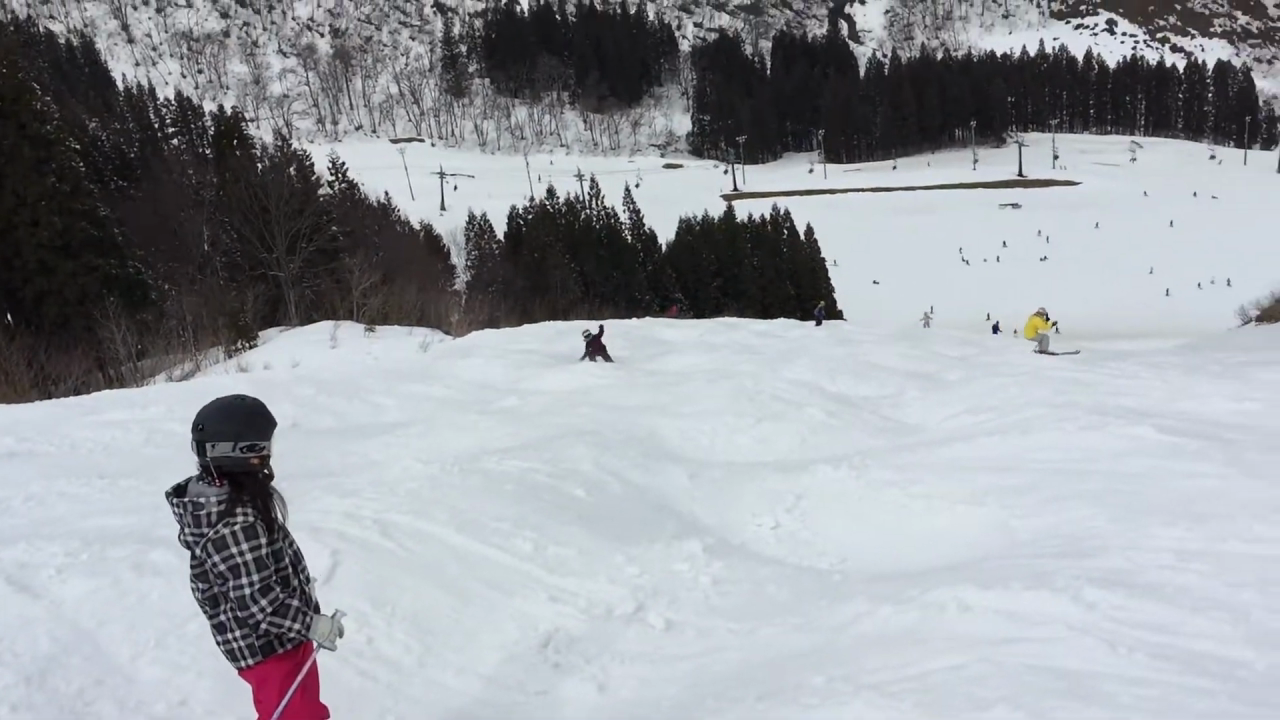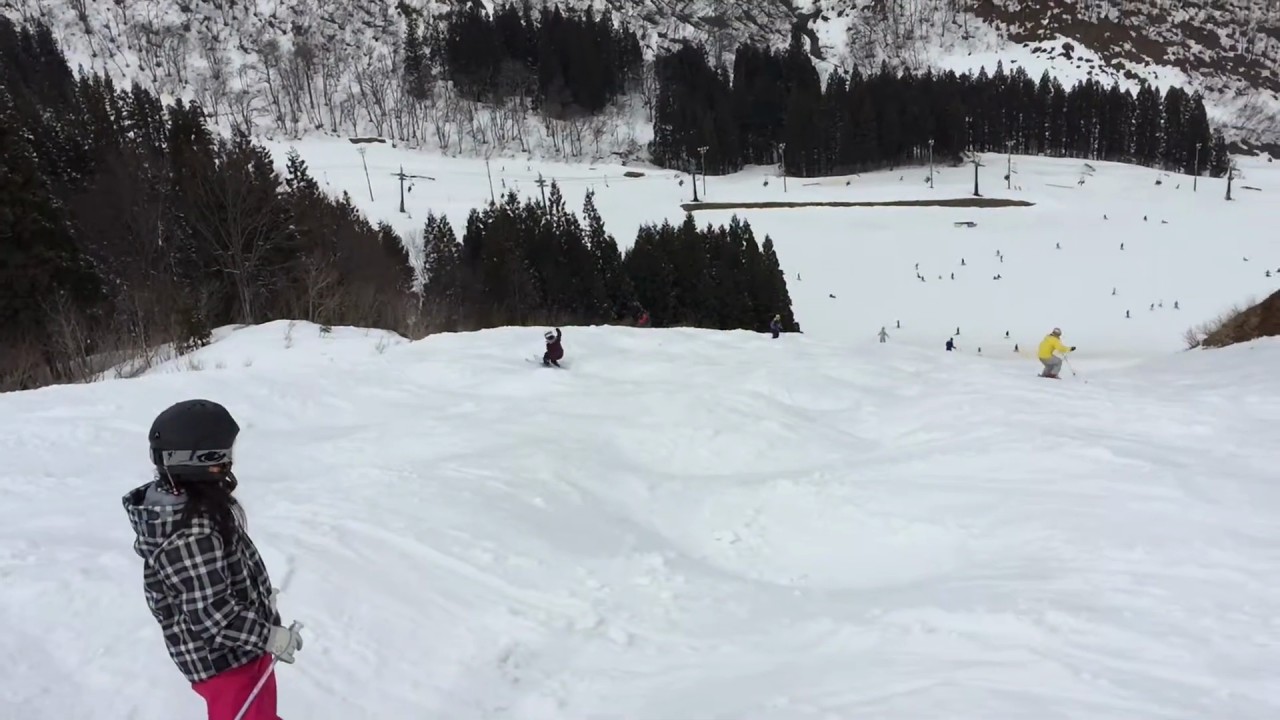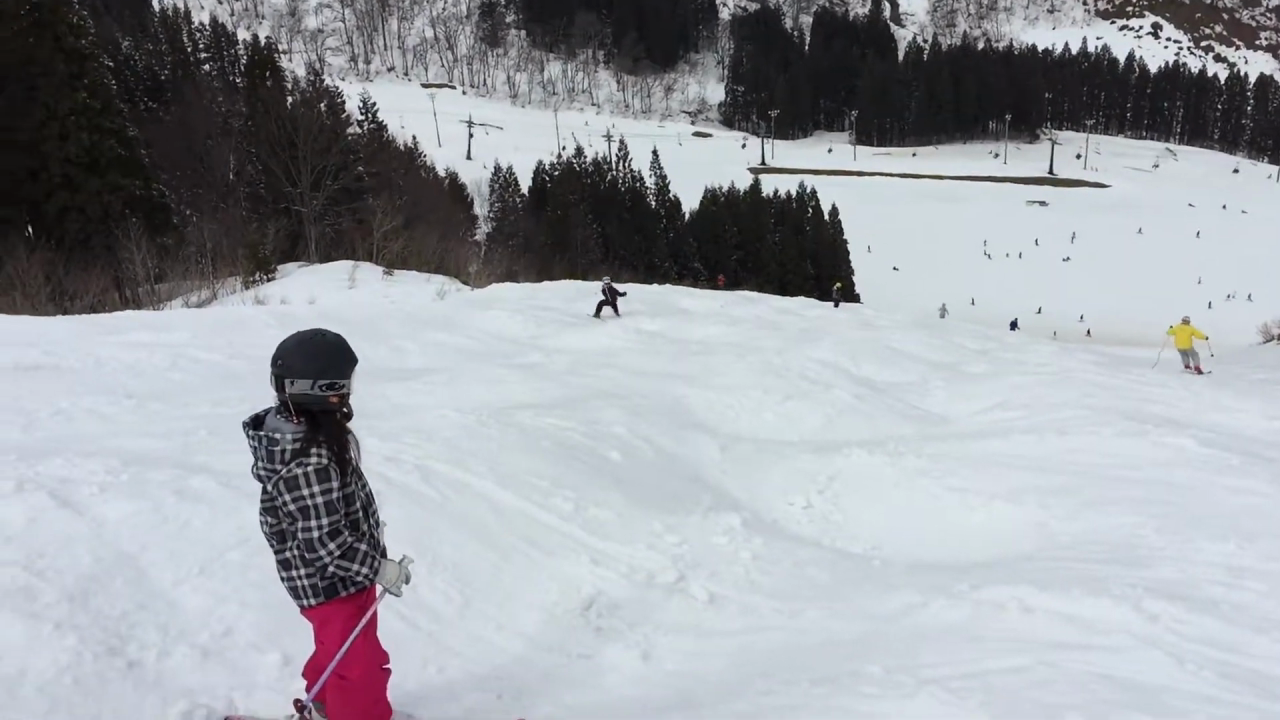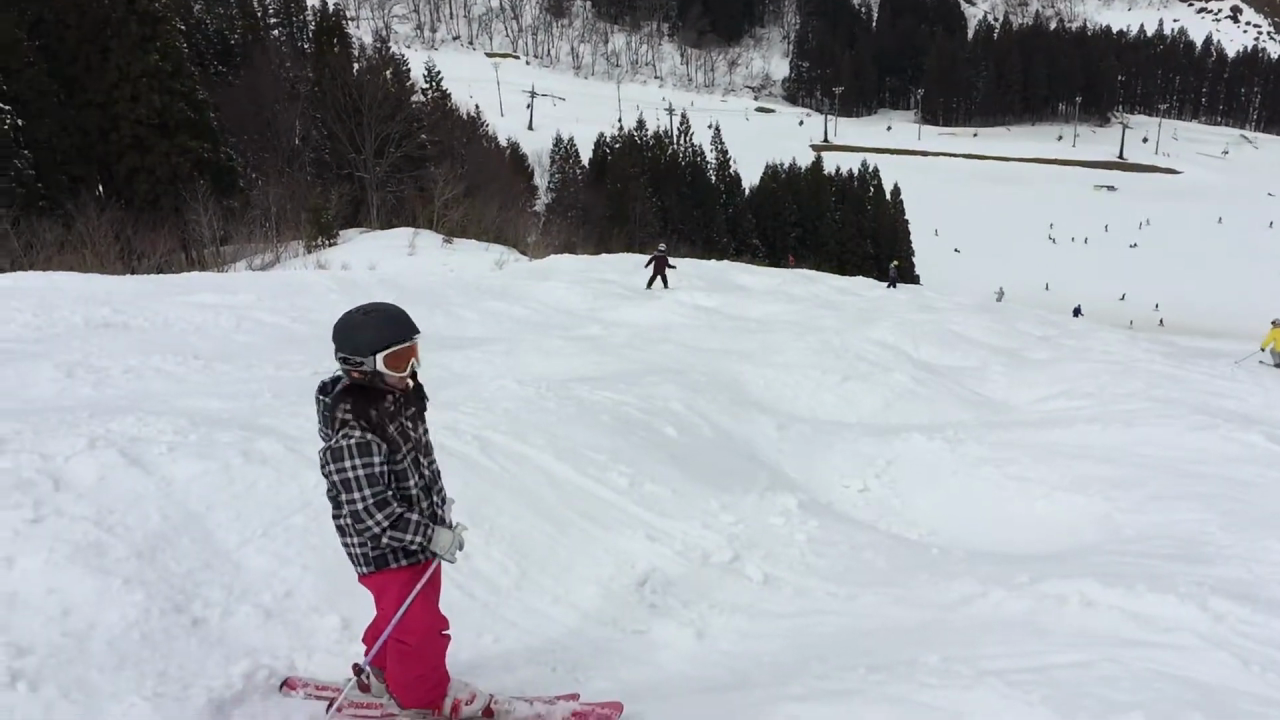
dt=0.5s
person 1, frame 1
left shoulder: (219, 496)
right shoulder: (236, 524)
right elbow: (257, 603)
right wrist: (312, 625)
left hip: (270, 639)
right hip: (270, 644)
person 1, frame 2
left shoulder: (186, 502)
right shoulder: (193, 534)
right elbow: (211, 614)
right wrist: (270, 636)
left hip: (238, 648)
right hip: (224, 656)
person 1, frame 3
left shoulder: (299, 428)
right shoulder: (309, 463)
right elbow: (324, 542)
left wrist: (370, 548)
right wrist: (380, 568)
left hip: (338, 573)
right hip: (330, 580)
left knee: (339, 650)
right knee: (358, 662)
person 1, frame 4
left shoulder: (398, 399)
right shoulder: (355, 433)
right elbow: (372, 513)
left wrist: (437, 510)
right wrist: (433, 536)
left hip: (416, 535)
right hip: (389, 550)
left knee: (401, 615)
right knee: (418, 625)
left ankle: (383, 673)
